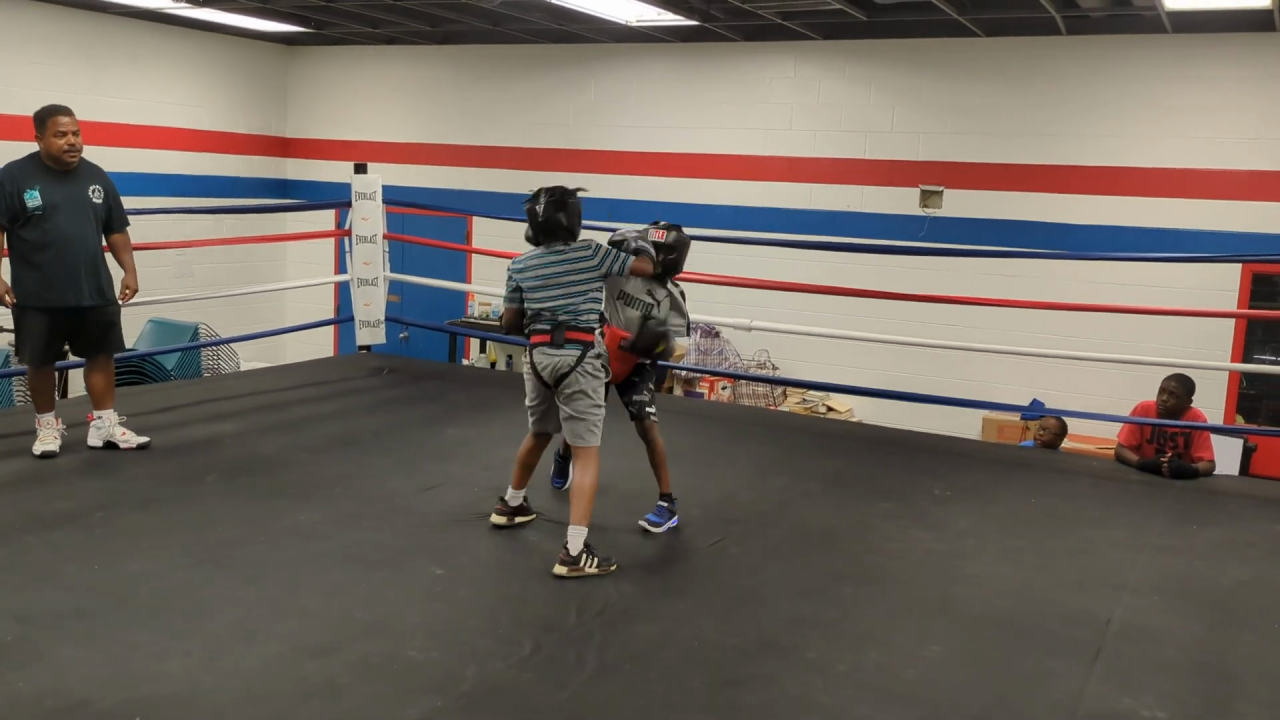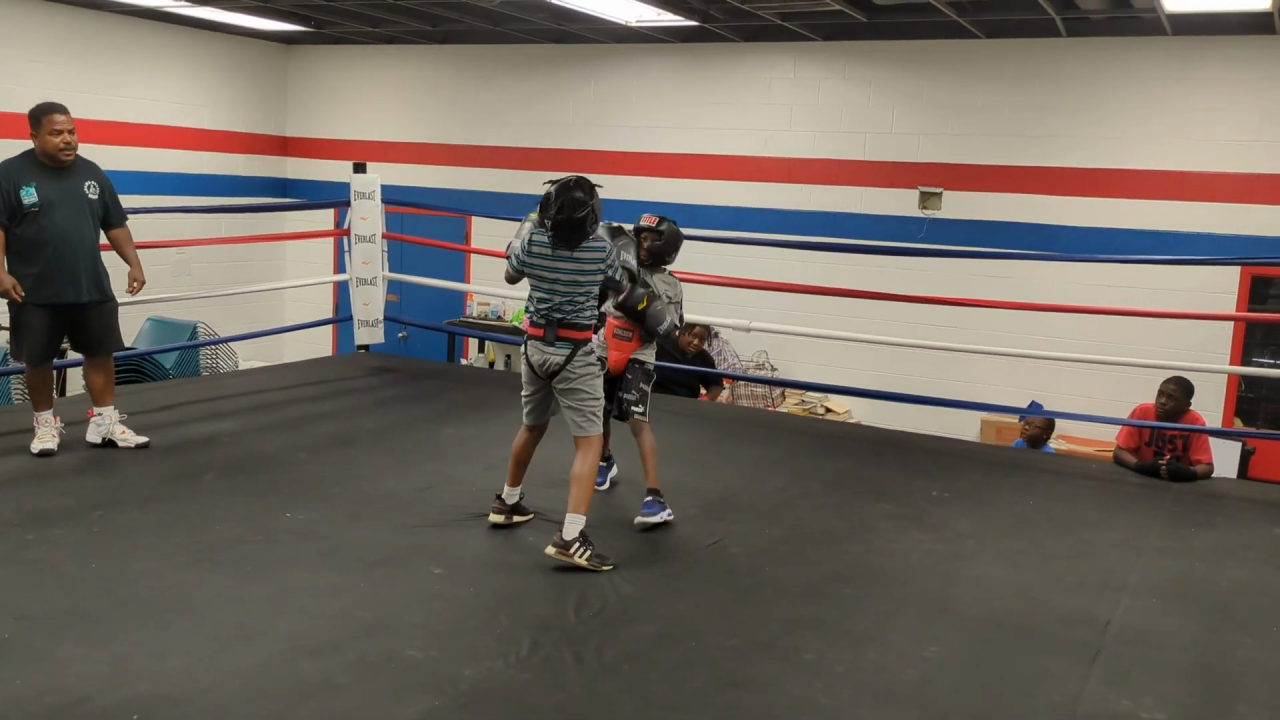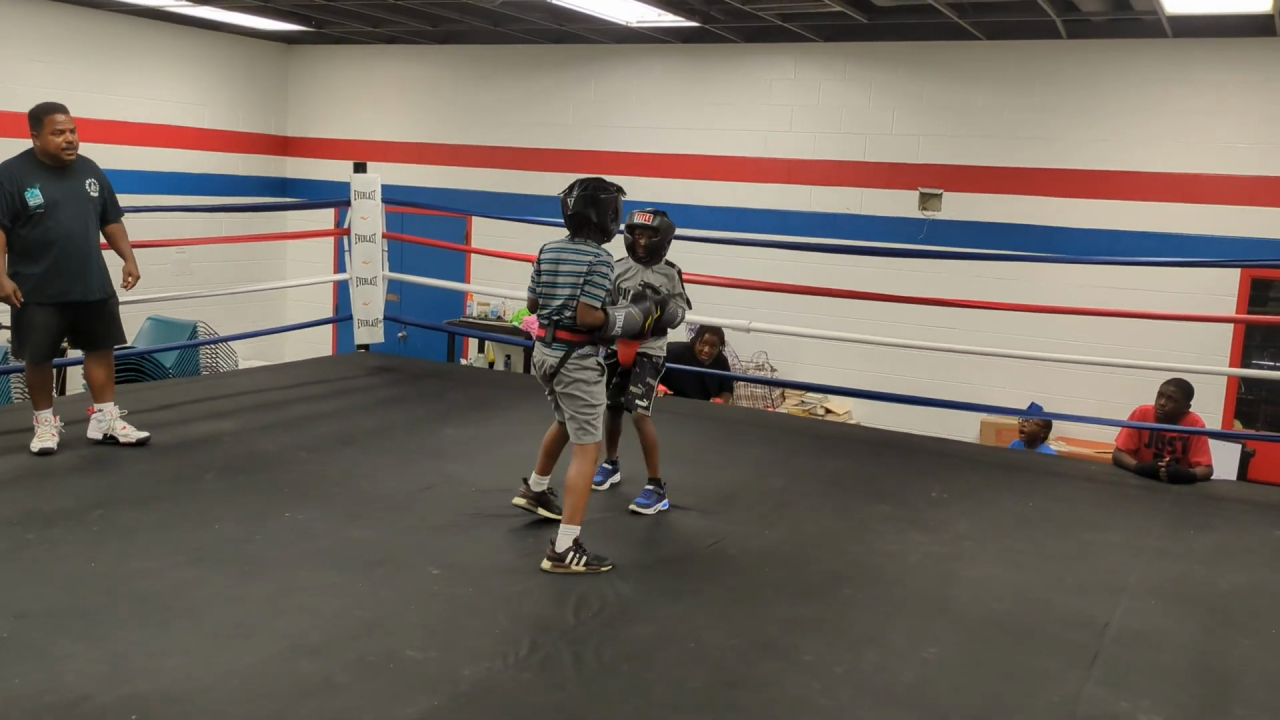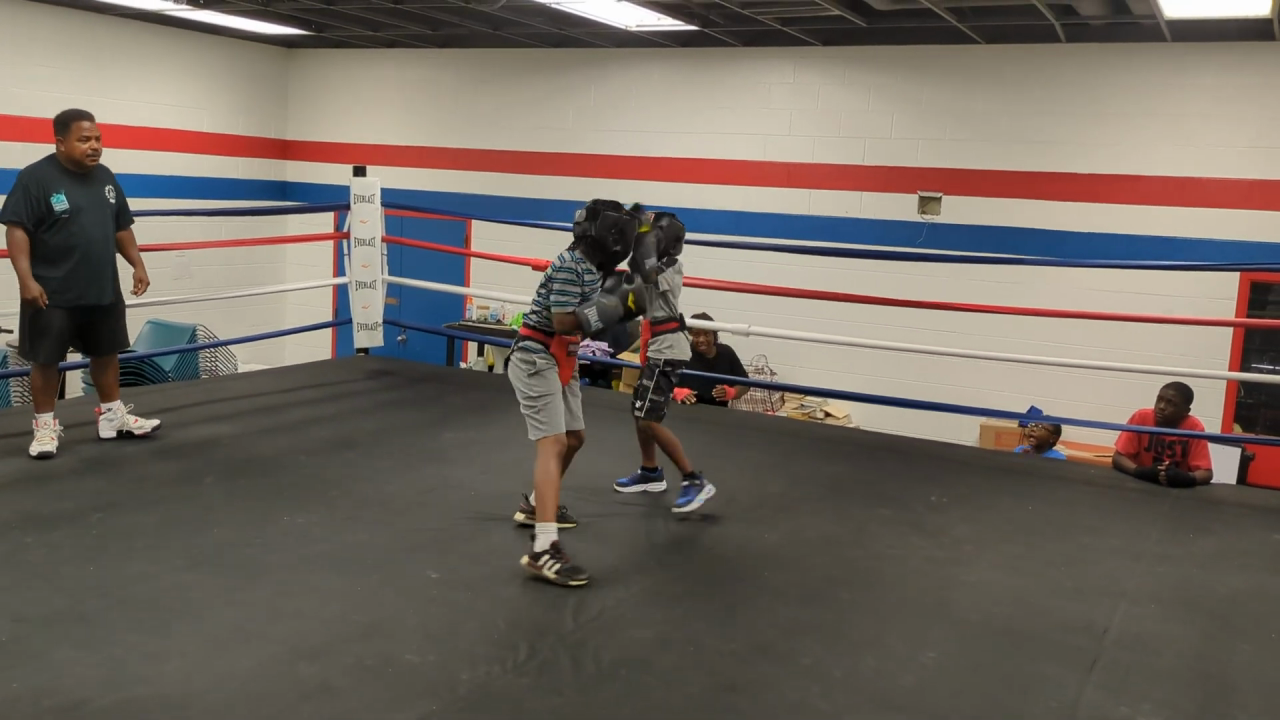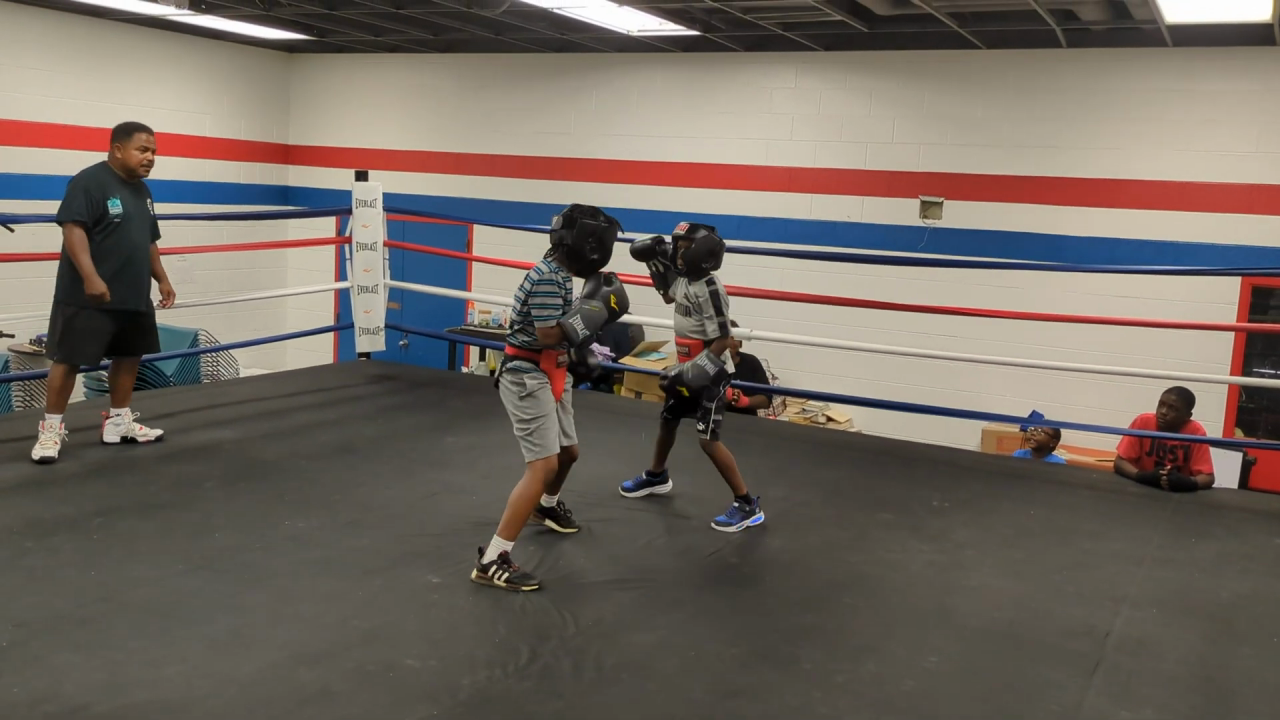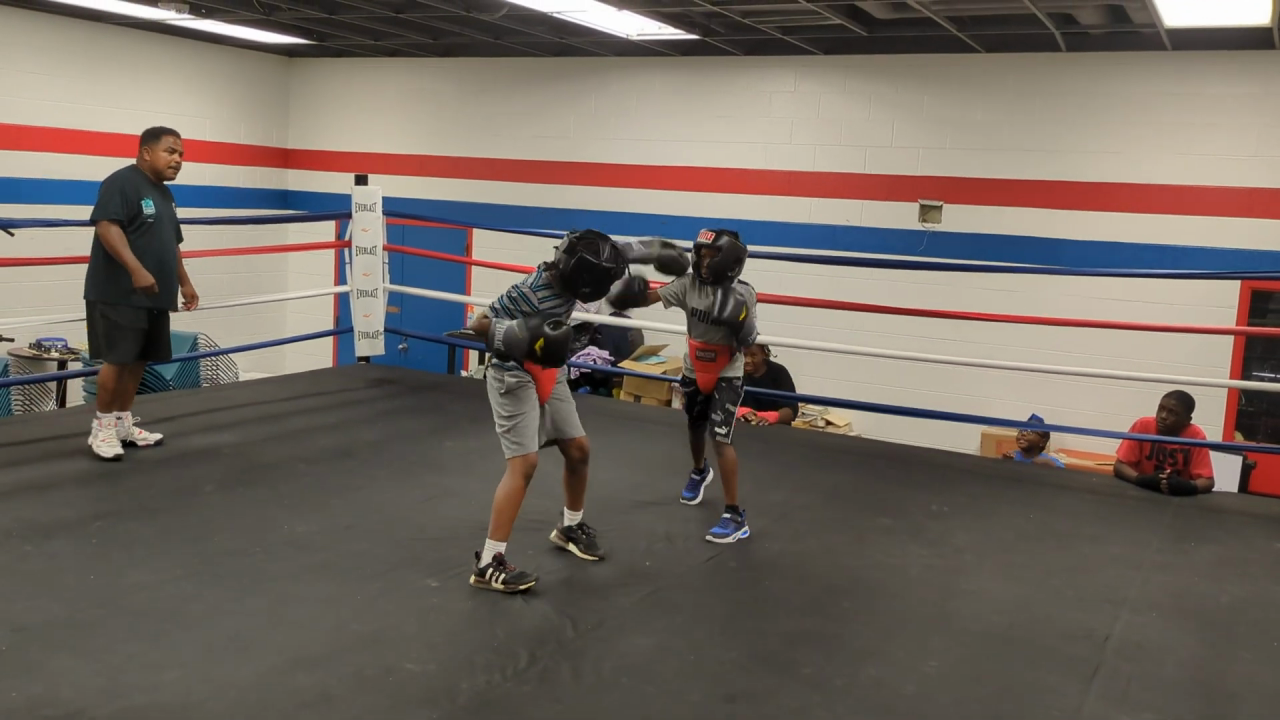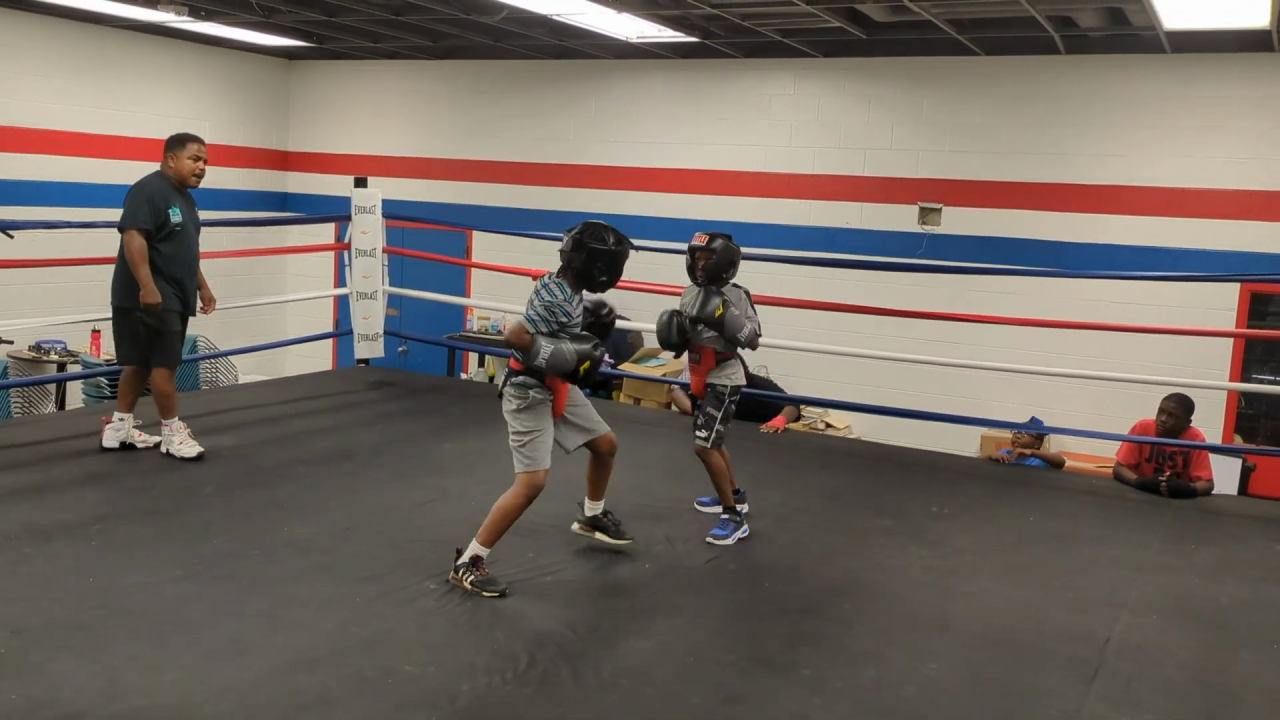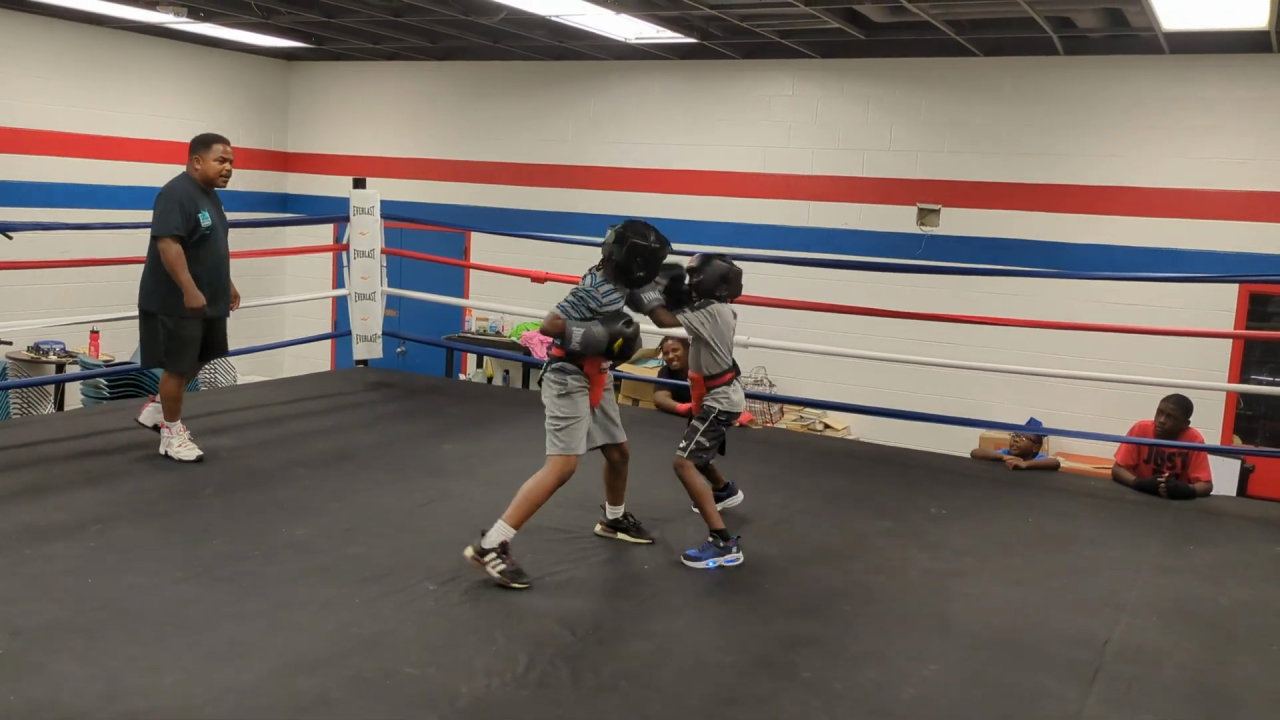
dt=0.3s
person 1, frame 1
left shoulder: (520, 265)
right shoulder: (589, 253)
left elbow: (509, 321)
right elbow: (645, 268)
right wrist: (640, 245)
left hip: (538, 355)
right hip: (580, 359)
left knee: (540, 433)
right knee: (586, 454)
left ankle: (510, 504)
right ankle: (575, 551)
person 1, frame 2
left shoulder: (533, 242)
right shoulder: (599, 253)
left elbow: (511, 274)
right elbow: (618, 279)
left hip: (535, 347)
right hip: (574, 354)
left knee: (533, 426)
right knee: (590, 443)
left ankle: (508, 504)
right ankle: (571, 538)
person 1, frame 3
left shoulder: (548, 251)
right shoulder: (599, 259)
left elbow: (533, 304)
right elbow: (587, 316)
right wrist: (633, 318)
left hip: (545, 350)
right hip: (577, 357)
left knee: (565, 423)
right knee: (586, 449)
left ankle: (535, 489)
right ankle: (564, 549)
person 1, frame 4
left shoulder: (589, 265)
right shoulder: (569, 266)
left elbow: (594, 307)
right elbow: (563, 323)
left wrist: (616, 296)
right wrist: (612, 306)
left hip: (558, 360)
right hip: (534, 359)
left knee: (573, 437)
right knee: (551, 446)
left ankle: (535, 505)
right ankle: (543, 549)
person 1, frame 5
left shoulder: (559, 272)
right shoulder: (546, 278)
right elbow: (547, 336)
left wrist: (578, 354)
right wrist: (596, 310)
left hip: (549, 374)
right hip: (525, 378)
left knee: (568, 452)
right knee: (543, 466)
left ankle: (547, 505)
right ankle: (492, 559)
person 1, frame 6
left shoulder: (572, 274)
right shoulder: (530, 291)
left elbow: (609, 258)
right elbow: (480, 323)
left wrist: (652, 251)
right wrist: (524, 337)
left hip: (547, 375)
right hip: (513, 378)
left knee: (578, 450)
right knee: (523, 465)
left ankle: (571, 527)
right ankle: (489, 562)
person 1, frame 7
left shoulder: (559, 282)
right shoulder: (557, 299)
right elbow: (516, 337)
left wrist: (581, 350)
right wrist: (562, 354)
left hip: (558, 386)
right hip: (529, 392)
left knee: (606, 445)
right knee: (532, 482)
left ankle: (593, 516)
right ankle: (469, 561)
person 1, frame 8
left shoulder: (608, 278)
right shoulder: (592, 289)
right elbow: (551, 325)
right wrist: (601, 336)
left hip: (594, 379)
right hip: (569, 380)
left knee: (618, 452)
right knee: (563, 466)
left ankle: (615, 518)
right ankle: (492, 547)
person 2, frame 1
left shoulder: (97, 177)
left elbow: (116, 230)
left wrist: (130, 271)
left hip: (95, 291)
right hip: (37, 295)
left knee: (101, 355)
right knee: (40, 361)
left ankle: (105, 425)
right ankle: (48, 427)
person 2, frame 2
left shoulder: (92, 173)
left elbow: (115, 225)
left wrist: (134, 264)
left hip: (91, 288)
right hip: (35, 291)
left knee: (101, 352)
right knee: (37, 358)
left ankle: (104, 423)
right ankle: (46, 425)
person 2, frame 3
left shoulder: (90, 170)
left elbow: (111, 221)
left wrist: (129, 259)
left hip: (93, 285)
right hip: (38, 291)
left knee: (101, 348)
right knee: (38, 357)
left ankle: (105, 419)
right ankle: (45, 424)
person 2, frame 4
left shoulder: (105, 178)
right shoulder: (36, 178)
left elbow: (121, 227)
left wrist: (138, 265)
left hip: (103, 290)
right hip: (54, 293)
left knee: (107, 353)
right knee: (45, 358)
left ankle: (113, 417)
right ankle: (45, 427)
person 2, frame 5
left shoulder: (142, 190)
right shoulder: (89, 182)
right elbow: (72, 229)
left wrist: (162, 279)
right wrist: (90, 277)
left hip: (134, 296)
right hip: (89, 296)
left knee: (130, 355)
right knee: (70, 358)
left ankle: (119, 422)
right ankle: (51, 428)
person 2, frame 6
left shoulder: (164, 193)
right shoulder: (122, 183)
right elbow: (107, 227)
left wrist: (184, 283)
right wrist: (136, 270)
left hip: (151, 295)
right hip: (119, 293)
left knee: (137, 359)
right knee: (119, 358)
left ankle: (121, 424)
right ankle: (103, 425)
person 2, frame 7
left shoulder: (185, 198)
right shoulder: (149, 190)
right elbow: (132, 237)
left wrist: (202, 287)
right wrist: (147, 286)
left hip: (173, 297)
right hip: (149, 298)
left knee: (142, 361)
right knee: (164, 362)
left ankle: (118, 427)
right ankle: (172, 432)
person 2, frame 8
left shoulder: (210, 195)
right shoulder: (177, 193)
right elbow: (167, 242)
left wrist: (226, 284)
right wrist: (189, 290)
left hip: (206, 299)
right hip: (174, 302)
left knee: (201, 357)
right knee: (176, 365)
left ankle: (157, 408)
right ankle: (171, 434)
person 3, frame 1
left shoulder: (672, 293)
left elbow: (674, 334)
left hip: (637, 364)
left knee: (646, 427)
left ankle: (667, 501)
right ankle: (564, 455)
person 3, frame 2
left shoulder: (668, 284)
left elbow: (669, 327)
left wrist: (650, 303)
left hip: (639, 359)
right hip: (605, 352)
left knee: (638, 422)
left ankle: (656, 499)
right ankle: (606, 462)
person 3, frame 3
left shoulder: (669, 273)
right shoulder: (620, 267)
left elbow: (678, 315)
left hip: (649, 351)
right hip: (619, 348)
left knee: (640, 415)
right knee: (611, 409)
left ankle: (656, 486)
right ankle: (610, 464)
person 3, frame 4
left shoulder: (669, 265)
right shoulder: (656, 265)
left elbow: (647, 269)
left wrist: (647, 235)
left hip: (667, 352)
right hip: (655, 350)
left knee: (649, 420)
right knee: (640, 413)
left ankle: (693, 480)
right ankle: (651, 473)
person 3, frame 5
left shoulder: (709, 288)
right shoulder: (686, 279)
left elbow: (725, 339)
right elbow: (668, 296)
left wrist: (701, 369)
right wrist: (658, 264)
left hip: (712, 370)
right hip: (688, 366)
left knee: (708, 440)
right knee: (667, 422)
left ankle: (747, 504)
right ankle: (656, 476)
person 3, frame 6
left shoulder: (743, 293)
right shoulder: (688, 285)
left elbow: (746, 342)
right elbow: (655, 296)
left wrist: (741, 318)
right wrist: (632, 292)
left hip: (727, 375)
right hip: (694, 371)
left knee: (721, 440)
right knee: (694, 430)
left ankle: (734, 515)
right ankle: (700, 471)
person 3, frame 7
left shoulder: (737, 296)
right shoulder: (690, 295)
left elbow: (753, 342)
right elbow: (672, 338)
left wrist: (725, 316)
right wrist: (674, 338)
left hip: (724, 380)
right hip: (699, 378)
left knee: (705, 445)
right knee: (709, 441)
left ankle: (733, 515)
right ankle: (734, 494)
person 3, frame 8
left shoulder: (713, 310)
right shoulder: (717, 310)
left elbow: (664, 319)
left wrist: (646, 297)
left hip: (720, 402)
right hip: (713, 399)
left knee: (683, 463)
right knee: (696, 456)
left ankle: (723, 543)
right ankle: (724, 491)
